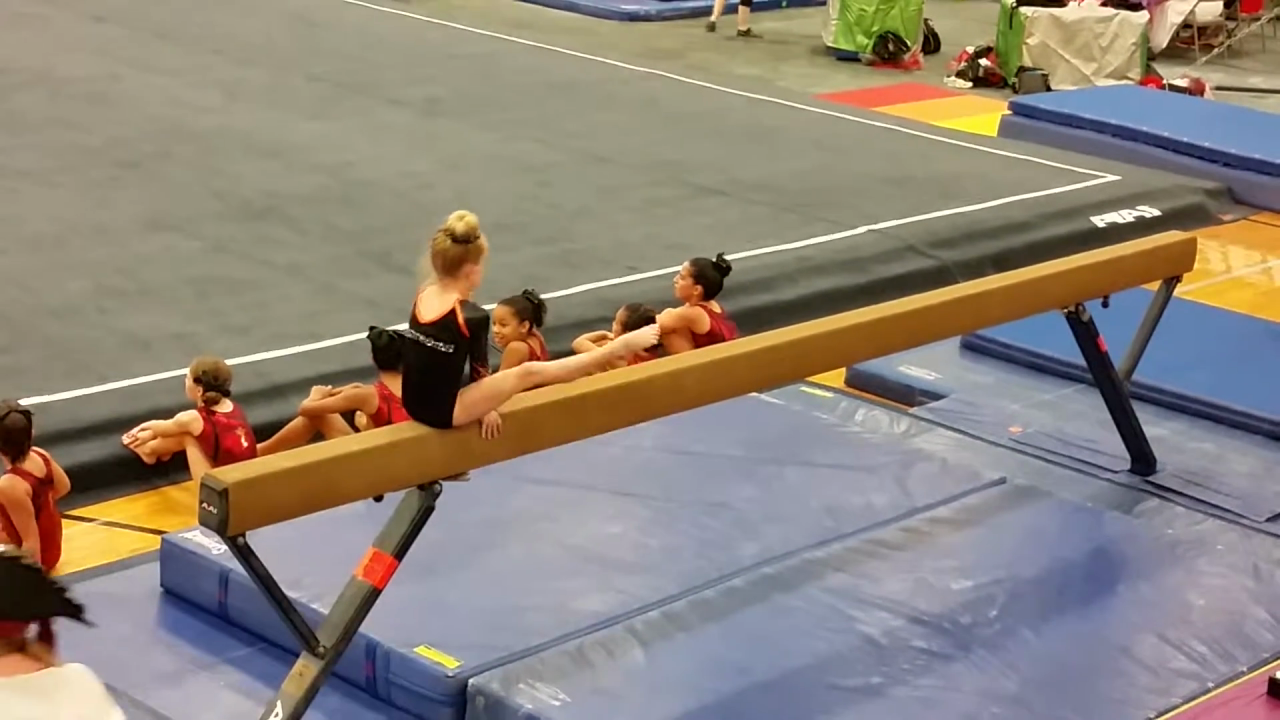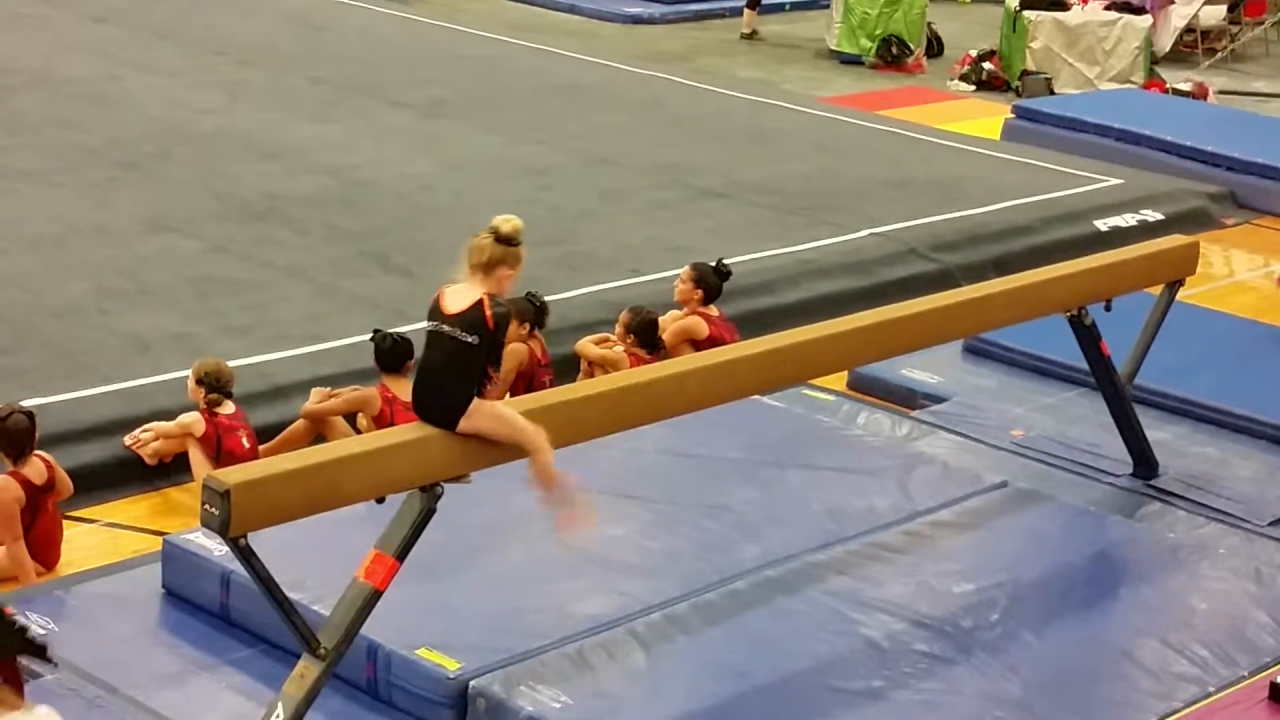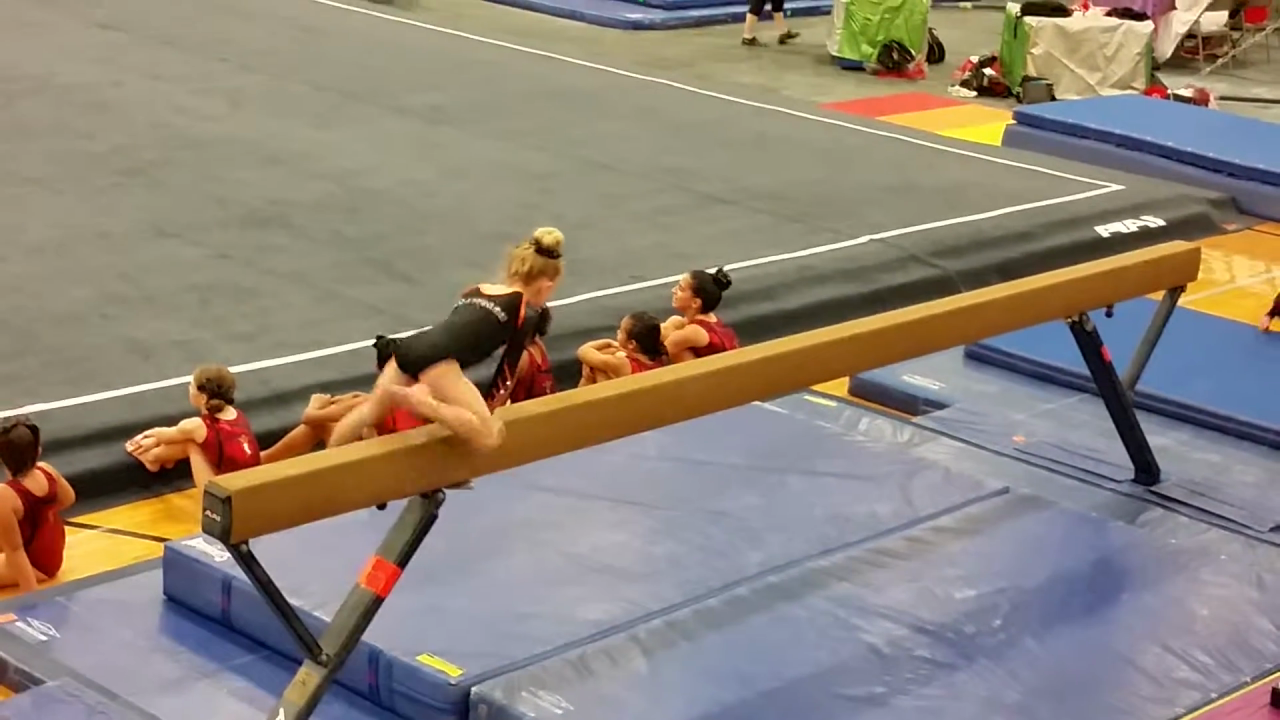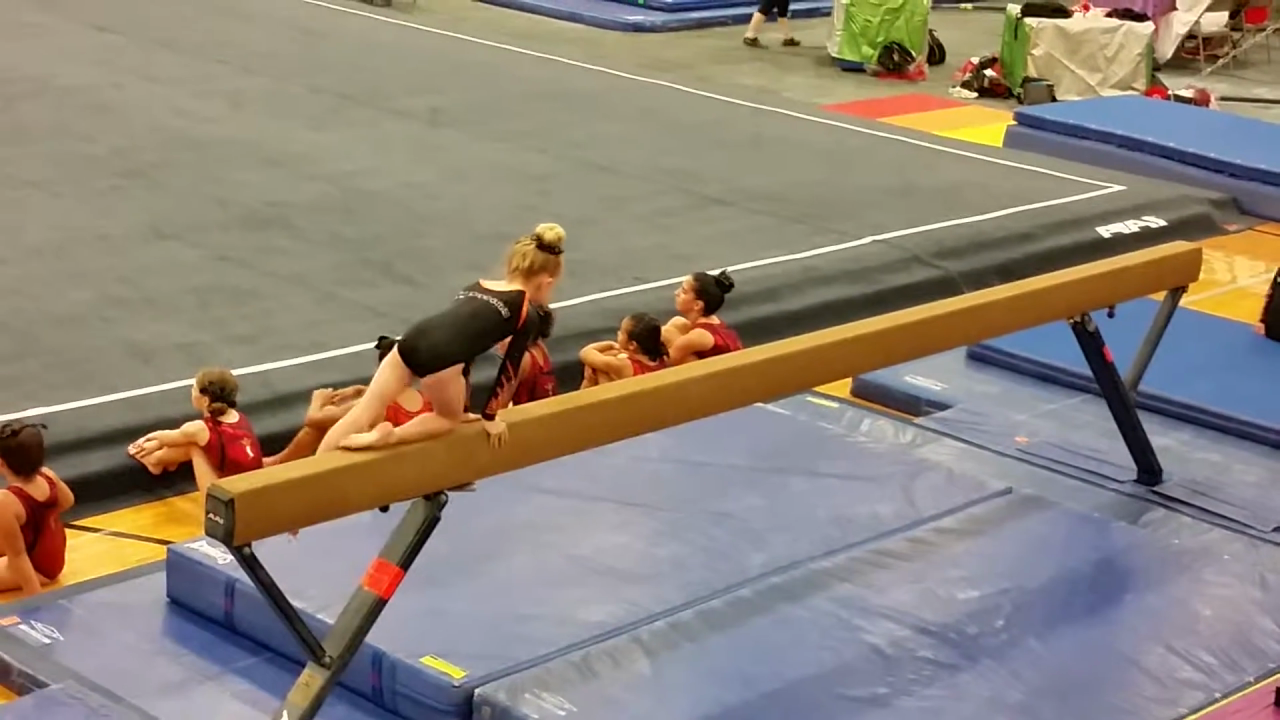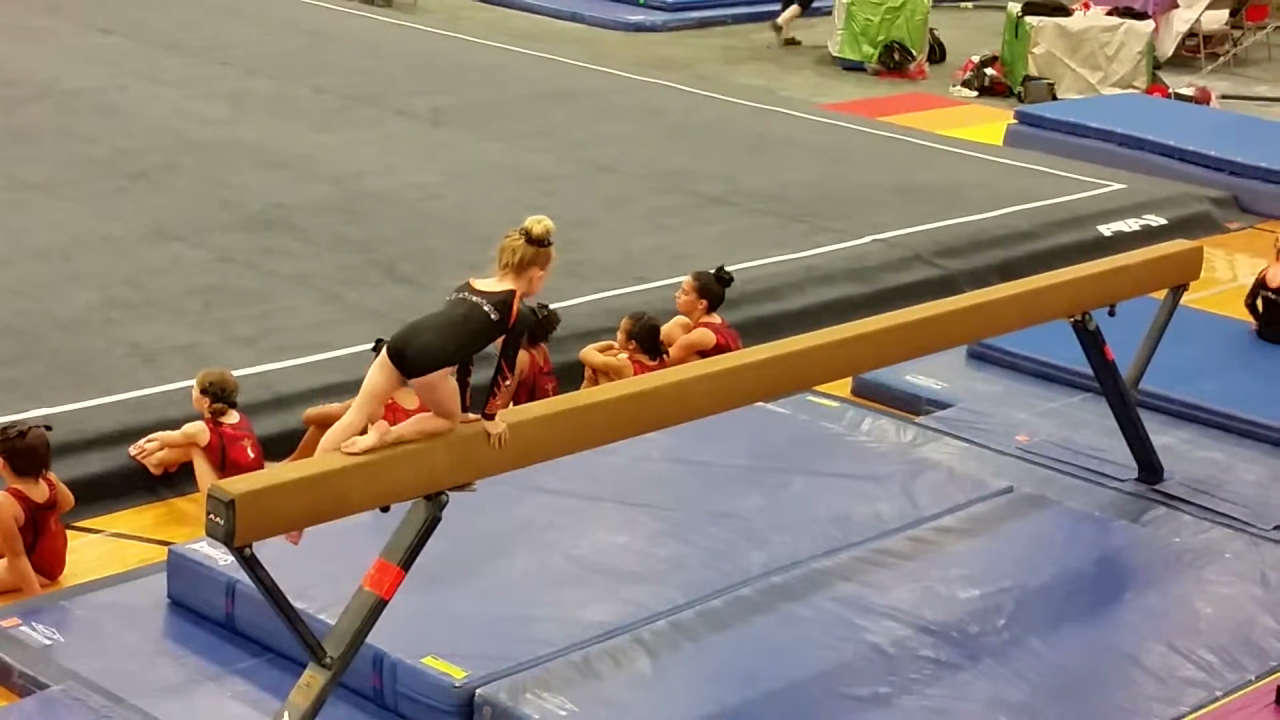
dt=0.3s
person 1, frame 1
left shoulder: (422, 297)
right shoulder: (473, 316)
right elbow: (480, 370)
right wrist: (486, 409)
left hip: (414, 405)
right hip: (444, 411)
right knee: (531, 373)
right ankle: (619, 347)
person 1, frame 2
left shoulder: (440, 297)
right shoulder: (496, 313)
right elbow: (490, 367)
right wrist: (484, 405)
left hip: (422, 407)
right hip: (455, 409)
right knee: (536, 440)
right ankle: (562, 502)
person 1, frame 3
left shoulder: (475, 291)
right shoulder: (523, 316)
left wrist: (460, 398)
right wrist: (483, 408)
left hip: (410, 346)
right hip: (436, 359)
left knee: (369, 409)
right knee: (487, 437)
right ankle: (420, 401)
person 1, frame 4
left shoulder: (475, 287)
right shoulder: (526, 317)
right elbow: (509, 372)
left wrist: (461, 409)
right wrist: (490, 417)
left hip: (412, 340)
right hip: (439, 357)
left knee: (363, 412)
right knee: (449, 418)
right ankle: (388, 436)
person 1, frame 5
left shoulder: (468, 286)
right shoulder: (520, 315)
right elbow: (504, 373)
left wrist: (462, 409)
right wrist: (489, 418)
left hip: (401, 342)
right hip: (429, 361)
left knee: (355, 416)
right knee: (447, 418)
right ankle: (384, 436)
